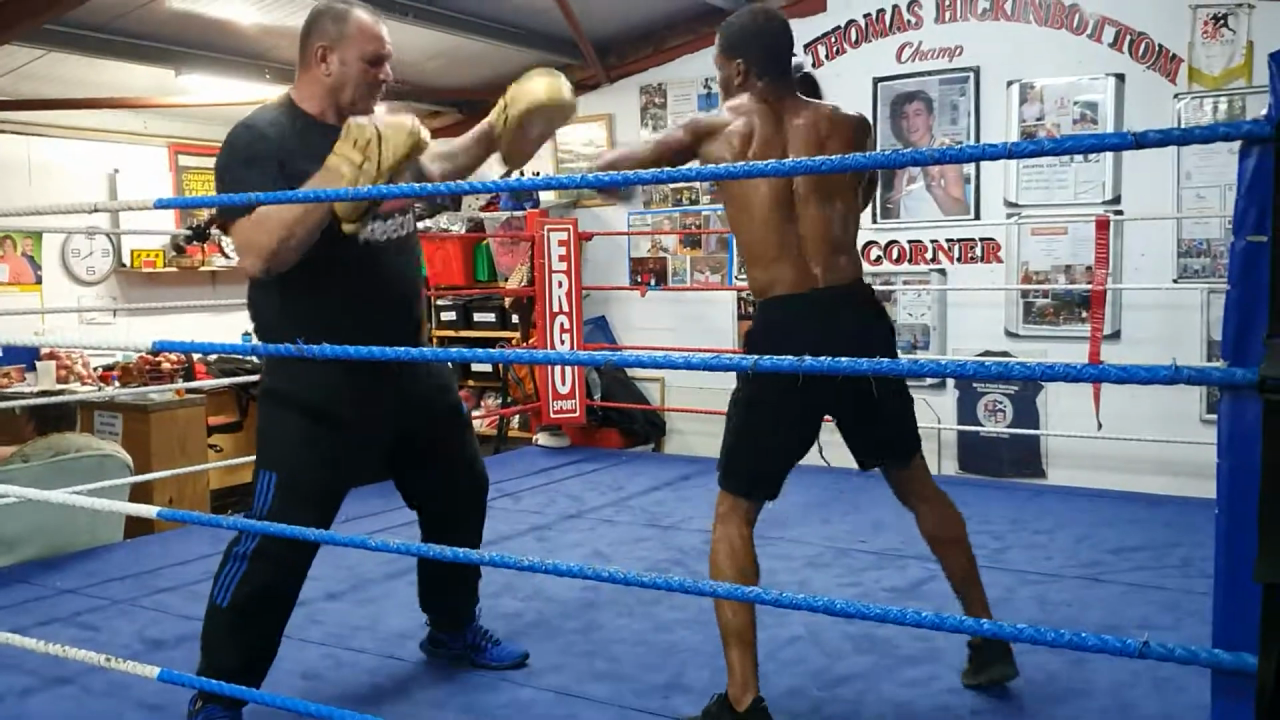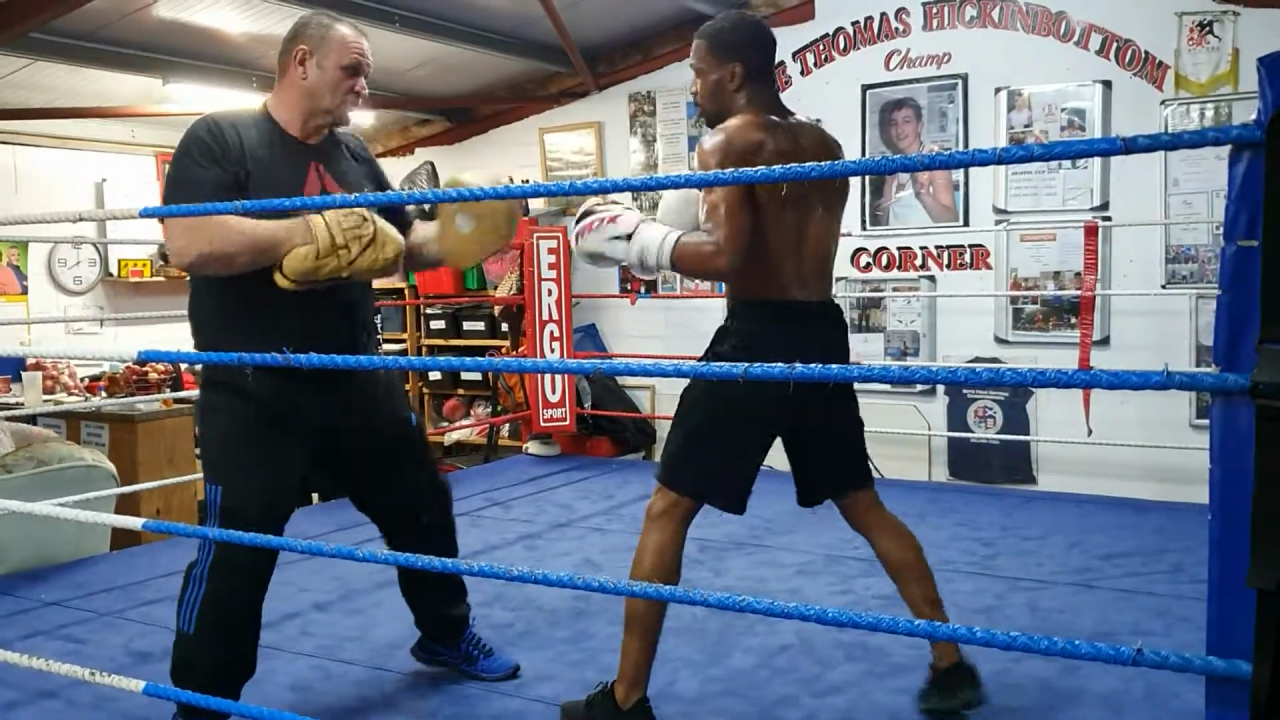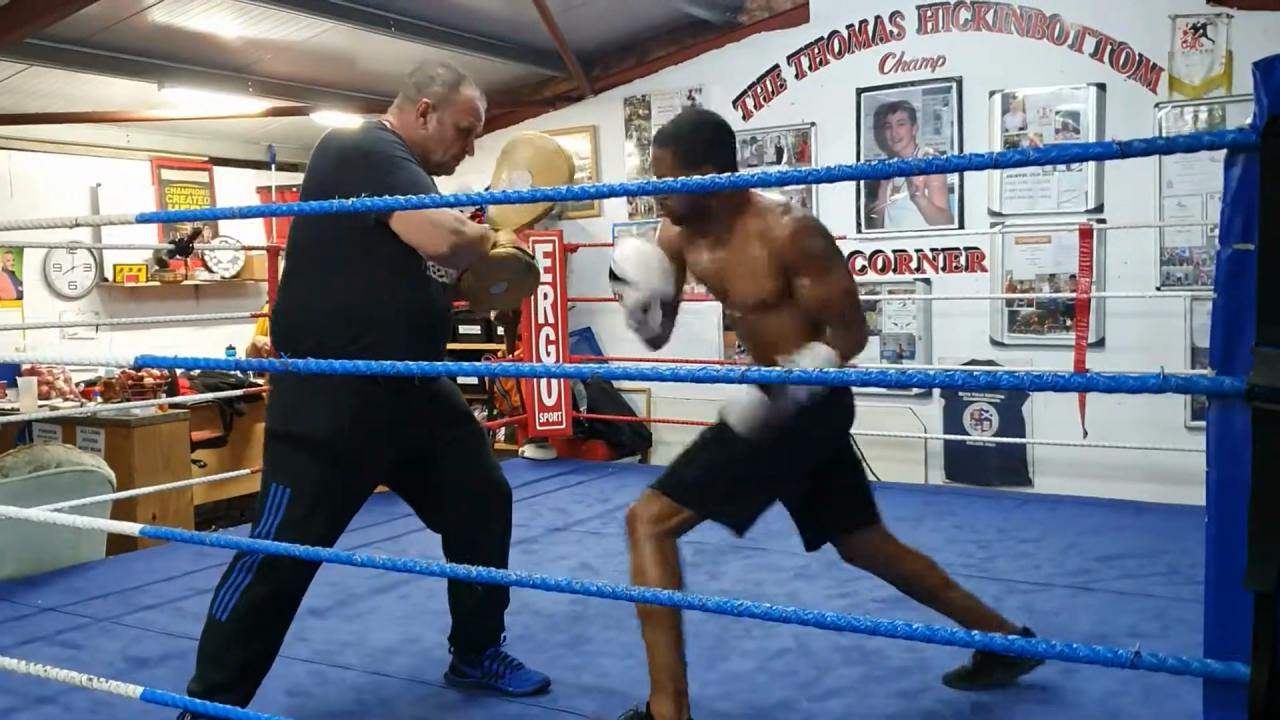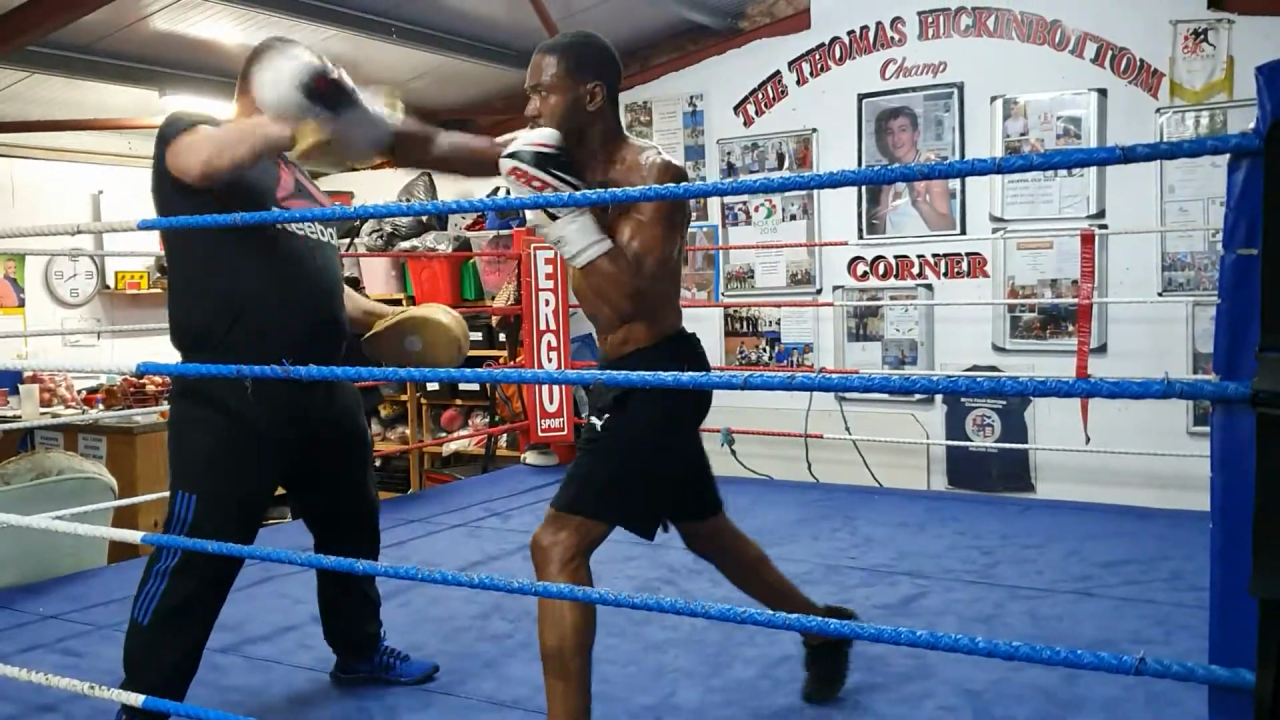
dt=1s
person 1, frame 1
left shoulder: (370, 127)
right shoulder: (261, 140)
left elbow: (427, 176)
right elbow: (261, 252)
left wrist: (499, 127)
right wrist: (347, 174)
left hip: (406, 366)
right hip: (316, 380)
left knee: (459, 493)
right knee: (278, 537)
left ankle: (452, 629)
person 1, frame 2
left shoulder: (356, 156)
right shoulder: (220, 139)
left elbow: (406, 246)
right elbow: (188, 244)
left wrist: (460, 239)
right wrist: (313, 235)
left hip: (359, 380)
right hip: (256, 392)
left knee: (422, 504)
right knee: (236, 551)
left ankle: (446, 634)
person 1, frame 3
left shoulder: (416, 175)
right shoulder: (361, 151)
left elbow: (451, 269)
right elbow: (442, 239)
left wrist: (500, 233)
right wrist: (490, 241)
left hip: (413, 388)
right hip: (328, 393)
left knee: (484, 506)
right knee: (283, 550)
left ankle: (477, 653)
person 1, frame 4
left shoulder: (294, 172)
right shoulder: (194, 132)
right elbow: (201, 163)
left wrist: (389, 321)
right wrist: (286, 114)
left hip: (322, 390)
right hip: (232, 396)
left knee: (351, 525)
right knee: (197, 551)
left ankle: (359, 651)
person 2, frame 1
left shoulder: (715, 128)
right shoulder: (852, 131)
left elbow: (612, 169)
left hip: (785, 332)
right hip: (856, 318)
left knee: (733, 515)
right knee: (913, 483)
right ankle: (986, 641)
person 2, frame 2
left shoulder: (727, 143)
right shoulder: (823, 145)
left elbow: (728, 259)
left wrist: (634, 238)
left hip: (758, 340)
right hip: (821, 336)
left knee: (668, 512)
right knee: (864, 505)
person 2, frame 3
left shoulder: (786, 228)
right shoulder: (677, 230)
left elbow: (850, 325)
right elbow: (652, 334)
left wrist: (786, 389)
right wrist: (640, 291)
left hip: (800, 405)
right hip: (805, 410)
left knee: (648, 526)
right knee: (864, 544)
right ankle: (1000, 638)
person 2, frame 4
left shoulder: (651, 175)
right shoulder: (564, 156)
left elbow: (630, 300)
left wrist: (564, 211)
left hip: (660, 375)
right hip: (633, 377)
left knee: (557, 547)
right knee: (706, 532)
right ankle: (821, 630)
